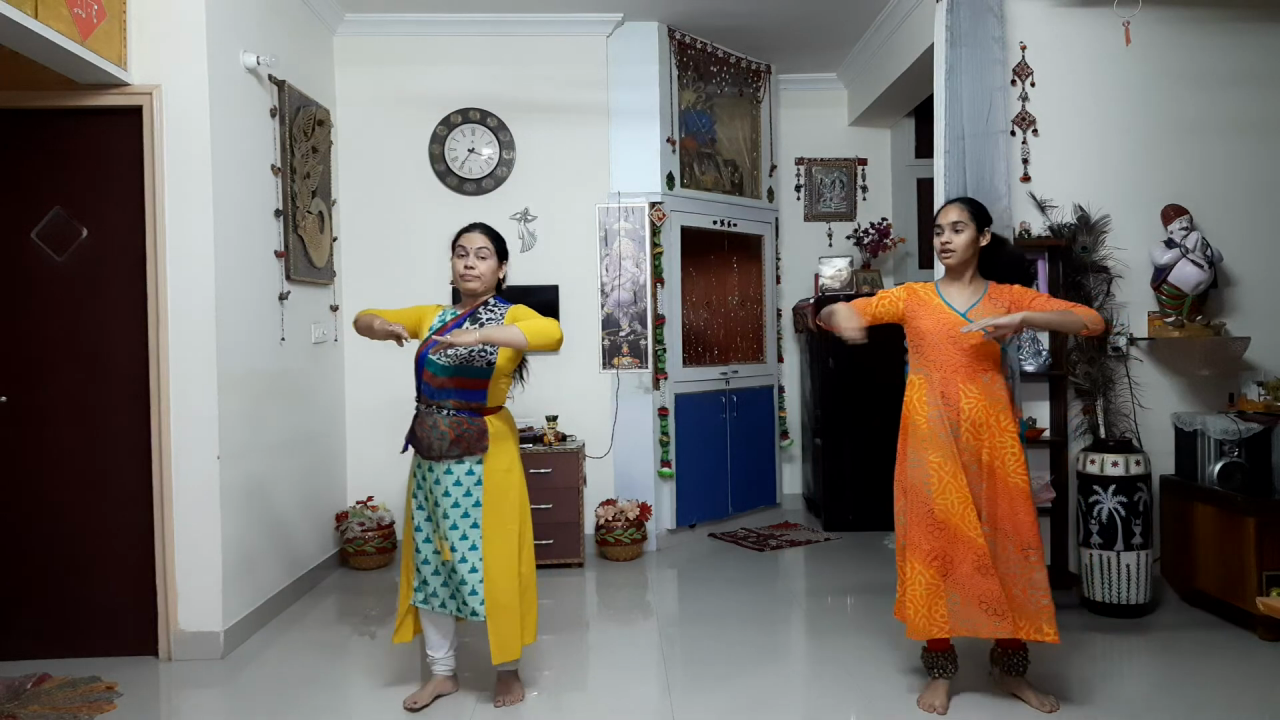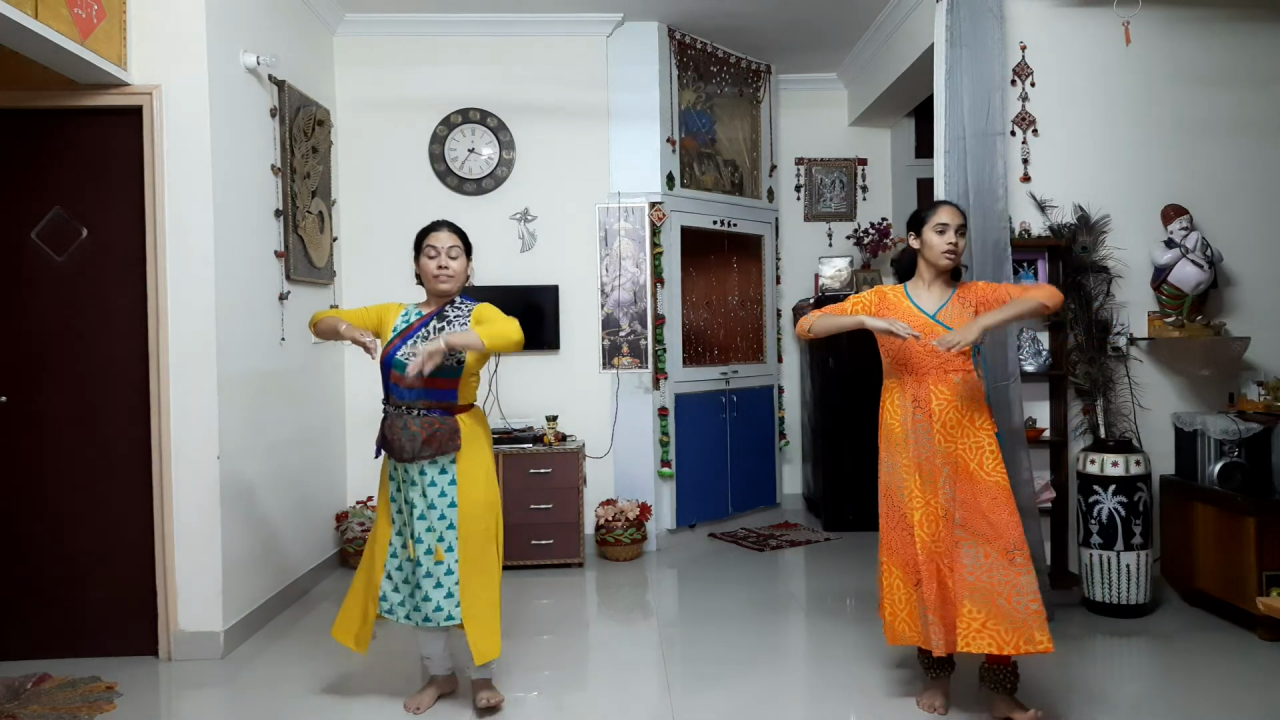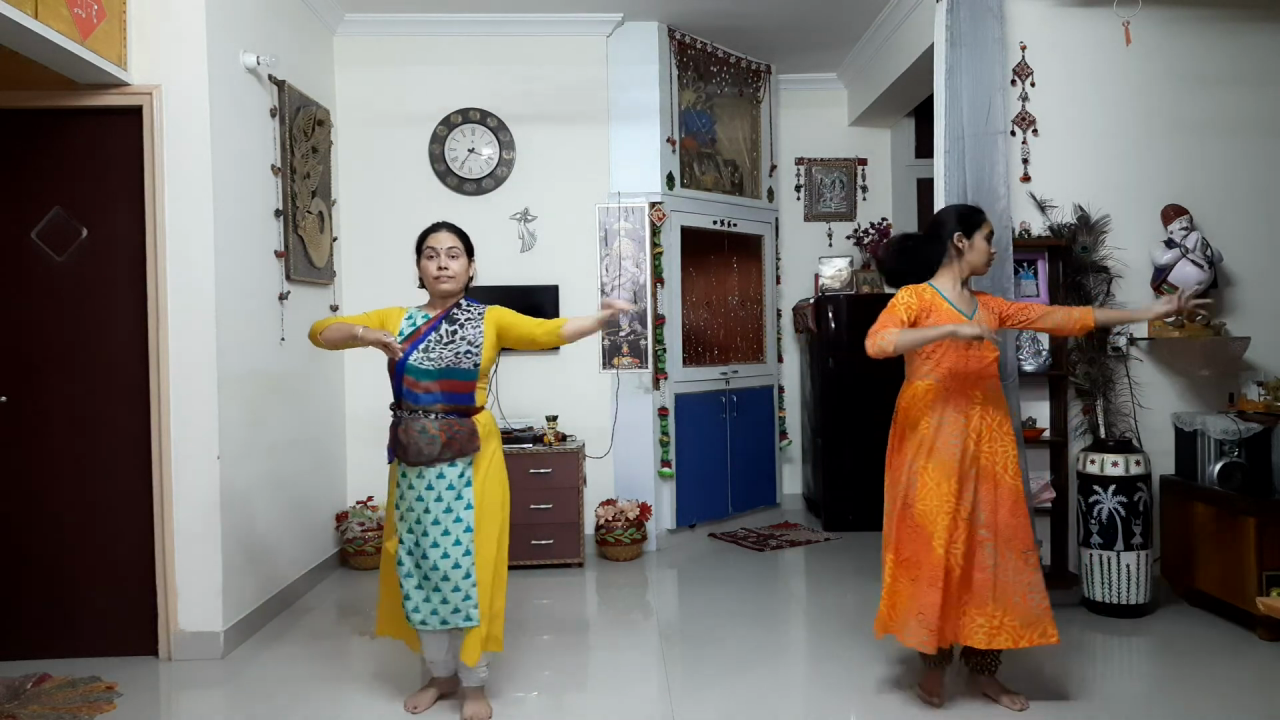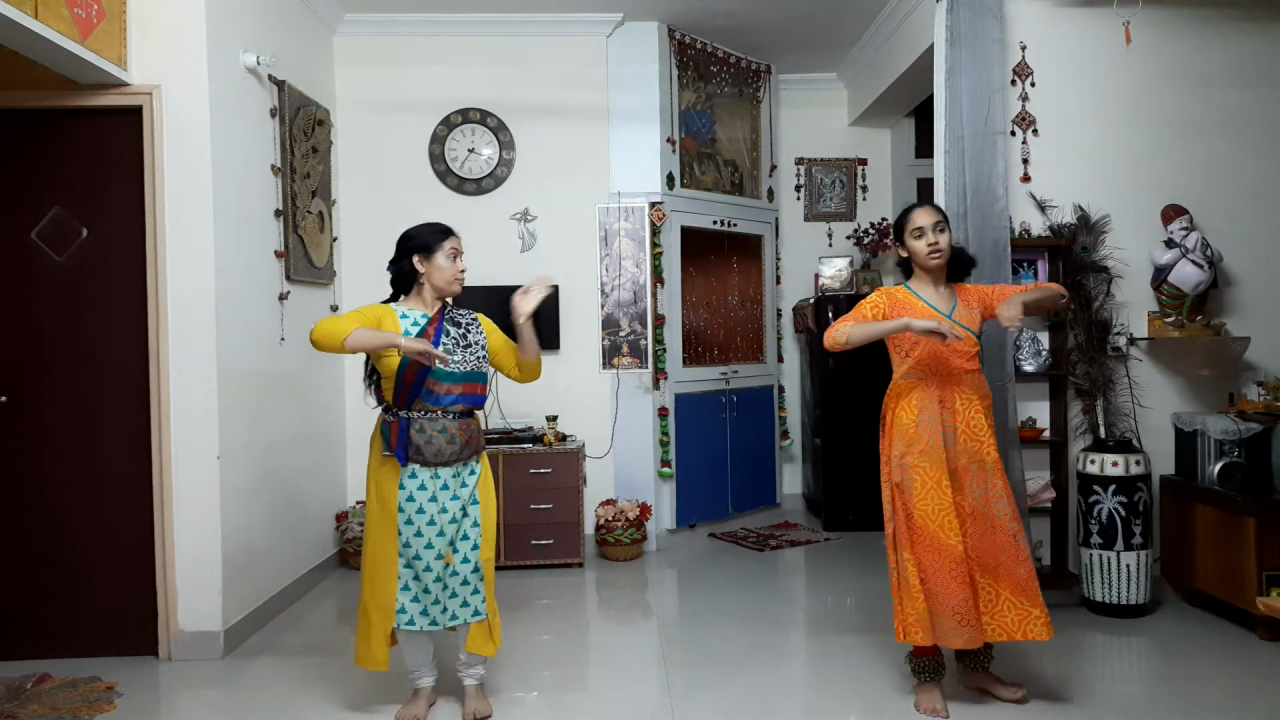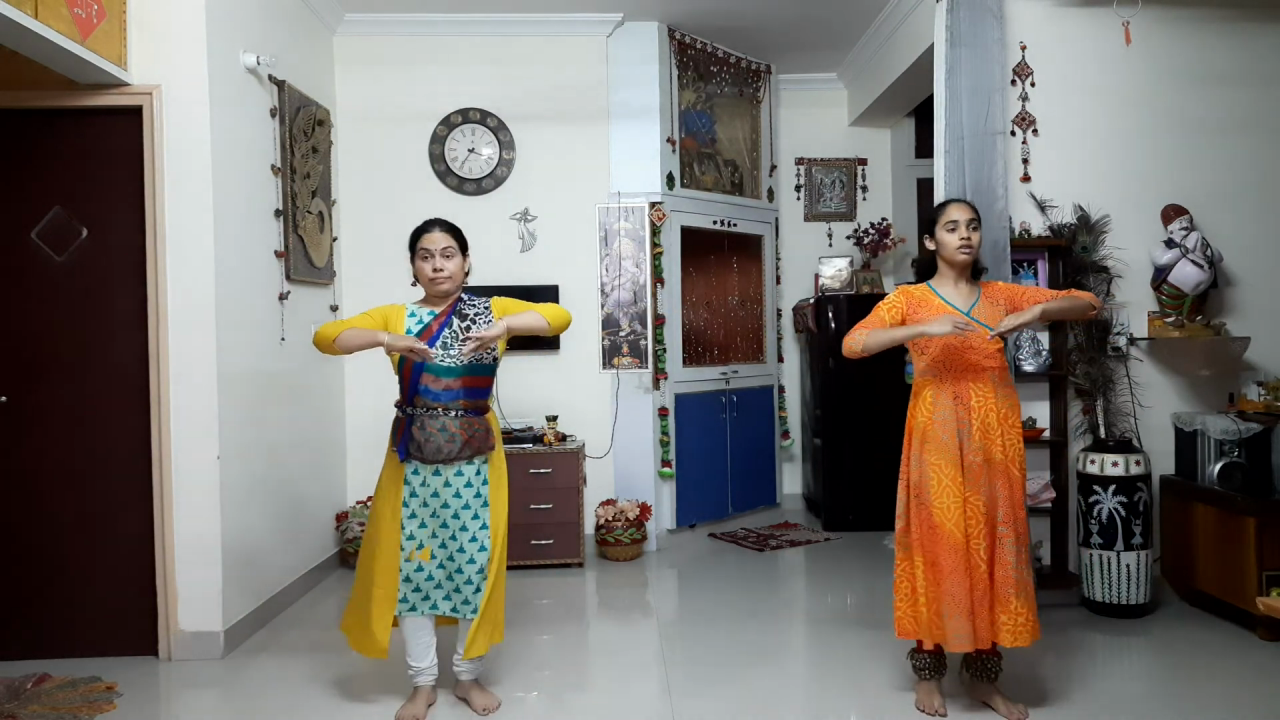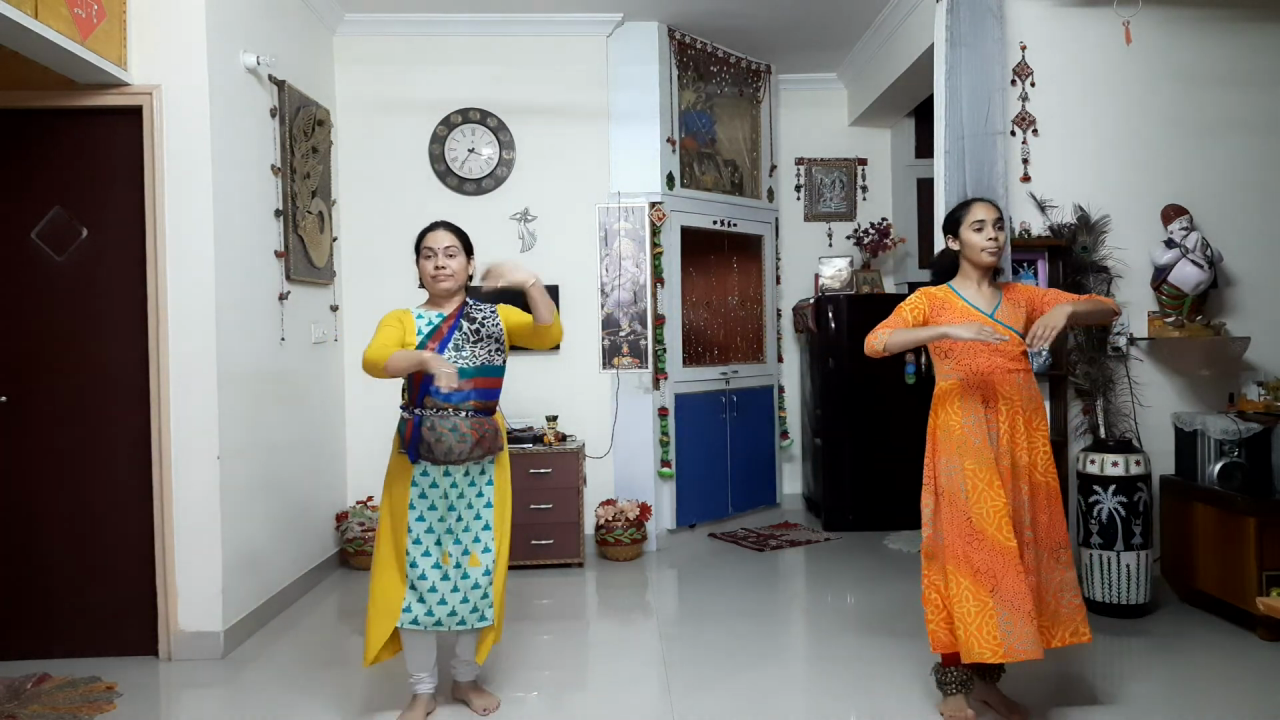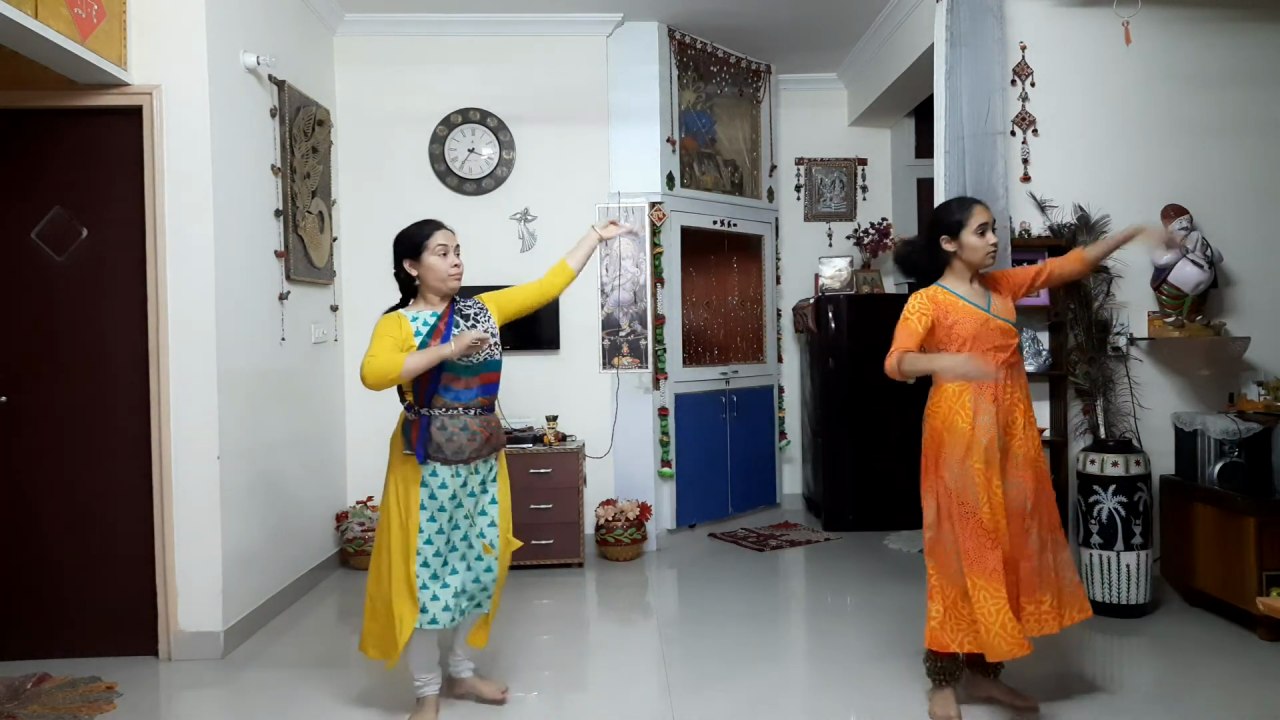
dt=0.7s
person 1, frame 1
left shoulder: (1009, 297)
right shoulder: (911, 296)
left elbow: (1093, 323)
right elbow: (834, 313)
left wrist: (1022, 318)
right wrist: (843, 311)
left hip: (990, 433)
right hip: (929, 435)
left knee: (1006, 541)
right knee: (934, 543)
left ankle: (1009, 668)
right ankle: (940, 671)
person 1, frame 2
left shoulder: (977, 296)
right shoulder: (882, 299)
left elbow: (1050, 296)
right elbow: (806, 326)
left wrist: (981, 326)
right wrist: (866, 321)
left hip: (968, 436)
right hip: (908, 439)
left knee: (989, 546)
right knee: (918, 549)
right ankle: (936, 673)
person 1, frame 3
left shoulder: (990, 304)
right shoulder: (916, 298)
left elbow: (1064, 319)
right elbow: (876, 344)
left wrist: (1144, 311)
right wrist: (960, 331)
left hip: (988, 437)
right hip: (934, 435)
left knee: (993, 545)
right knee: (934, 544)
left ankle: (984, 669)
right ankle: (932, 656)
person 1, frame 4
left shoulder: (976, 297)
right shoulder: (889, 299)
left elbow: (1055, 293)
right elbow: (833, 337)
left wrist: (1020, 299)
right wrist: (908, 323)
left hip: (973, 435)
right hip: (917, 436)
left knee: (989, 544)
right knee: (928, 548)
left ankle: (975, 664)
right ankle: (927, 676)
person 1, frame 5
left shoulder: (1002, 295)
right shoulder: (908, 298)
left elbow: (1088, 303)
right elbow: (853, 344)
left wrist: (1036, 310)
right wrist: (924, 328)
left hip: (996, 435)
right hip: (937, 435)
left knee: (995, 547)
right knee: (936, 545)
left ankle: (983, 675)
right ankle: (928, 673)
person 1, frame 6
left shoulder: (1024, 297)
right shoulder: (930, 299)
left elbow: (1109, 309)
right elbow: (874, 343)
left wrist: (1067, 309)
right wrist: (949, 330)
left hip: (1021, 440)
right hip: (962, 441)
left knee: (1015, 552)
right knee: (966, 553)
left ankle: (986, 676)
person 1, frame 7
left shoulder: (1004, 285)
right shoulder: (926, 301)
left elbow: (1069, 264)
right elbow: (897, 363)
left wrist: (1128, 233)
right wrist: (947, 362)
left hip: (1012, 437)
right hip: (959, 440)
left knee: (1017, 543)
right knee: (962, 551)
left ankle: (981, 670)
person 2, frame 1
left shoulder: (510, 316)
right shoulder: (431, 316)
left elbow: (552, 334)
right elbow: (364, 320)
left wrist: (479, 335)
right wrist: (382, 326)
left hip: (484, 457)
right hip: (431, 458)
left knee: (491, 560)
right knee: (430, 561)
left ankle: (507, 670)
right ankle: (441, 672)
person 2, frame 2
left shoulder: (477, 315)
right shoulder: (392, 315)
left elbow: (514, 335)
right elbow: (320, 321)
left wrist: (444, 341)
right wrist: (347, 329)
left hip: (458, 458)
right hip: (404, 461)
left knee: (466, 561)
right knee: (411, 564)
left ankle: (482, 675)
right ankle: (439, 674)
person 2, frame 3
left shoulder: (489, 319)
right shoulder: (396, 319)
left elbow: (550, 332)
right elbow: (321, 332)
left wrist: (601, 318)
right wrist: (363, 334)
left hip: (468, 463)
right hip: (412, 463)
left knee: (467, 566)
right knee: (417, 565)
right ankle: (443, 672)
person 2, frame 4
left shoulder: (473, 323)
right shoulder: (382, 320)
left elbow: (527, 370)
right elbow: (322, 334)
left wrist: (523, 319)
right wrist: (400, 342)
left hip: (464, 465)
right hip: (404, 465)
left knee: (467, 566)
right knee: (409, 569)
person 2, frame 5
left shoulder: (492, 309)
right shoulder: (395, 317)
left elbow: (559, 317)
right elbow: (325, 337)
left wrist: (501, 327)
right wrist: (385, 340)
left hip: (475, 462)
right hip: (414, 462)
left knee: (475, 565)
right knee: (414, 566)
left ankle: (467, 676)
person 2, frame 6
left shoulder: (497, 317)
right shoulder: (401, 320)
left elbow: (549, 336)
right elbow: (373, 360)
left wrist: (530, 282)
right wrist: (425, 358)
left hip: (480, 466)
right hip: (420, 465)
left knee: (478, 570)
right knee: (419, 572)
left ankle: (465, 678)
person 2, frame 7
left shoulder: (481, 307)
right shoulder: (398, 324)
left elbow: (544, 288)
right elbow: (374, 373)
left wrist: (590, 241)
right wrist: (449, 348)
left hip: (482, 462)
right hip: (424, 466)
left knee: (481, 565)
right knee: (424, 574)
left ankle: (462, 668)
